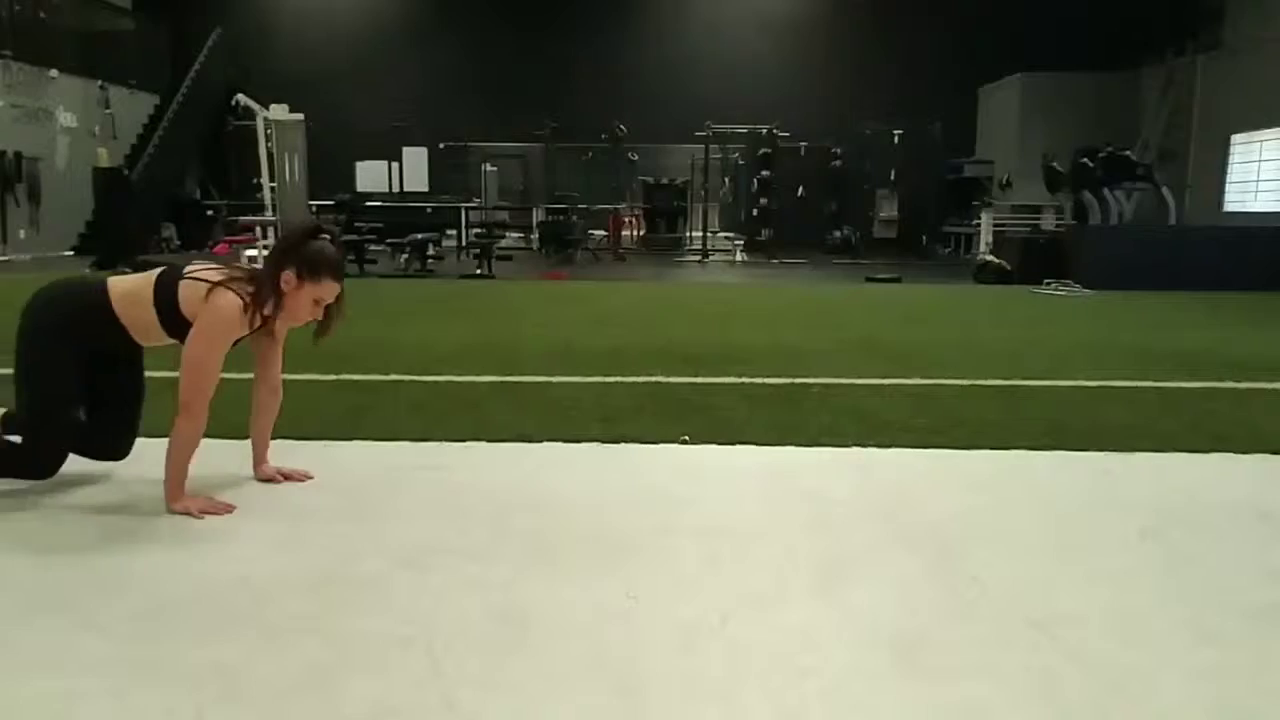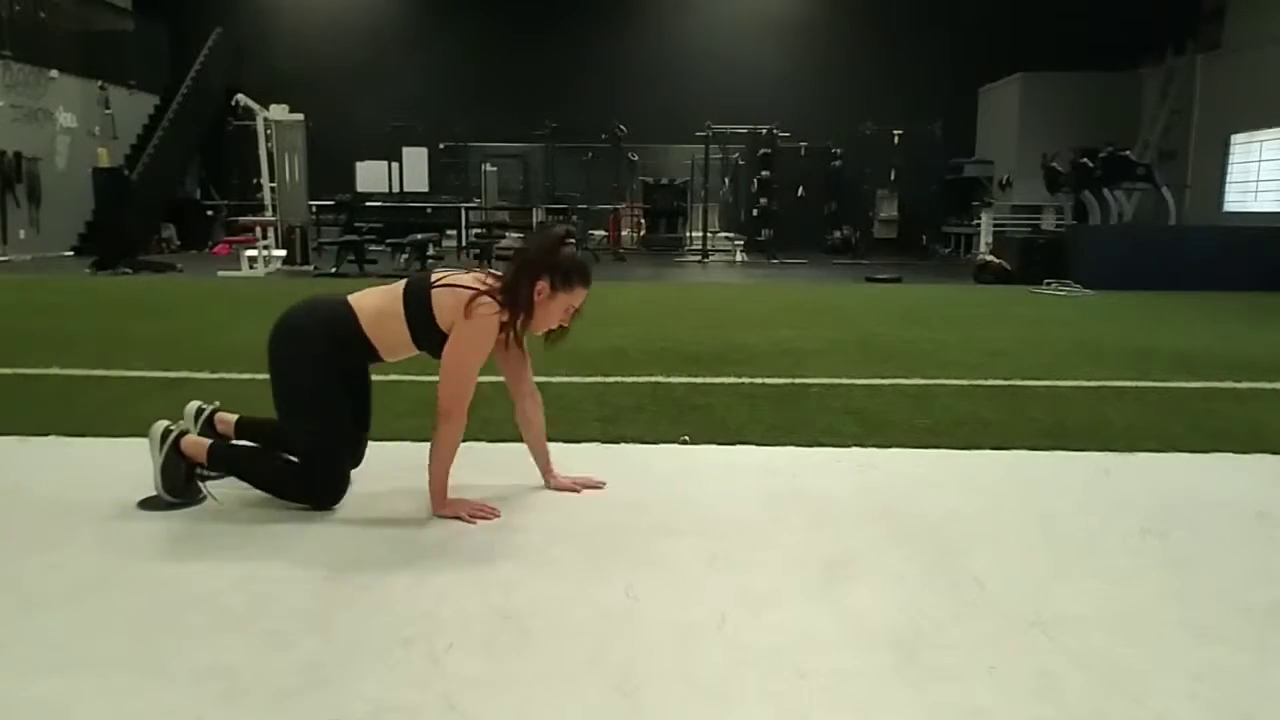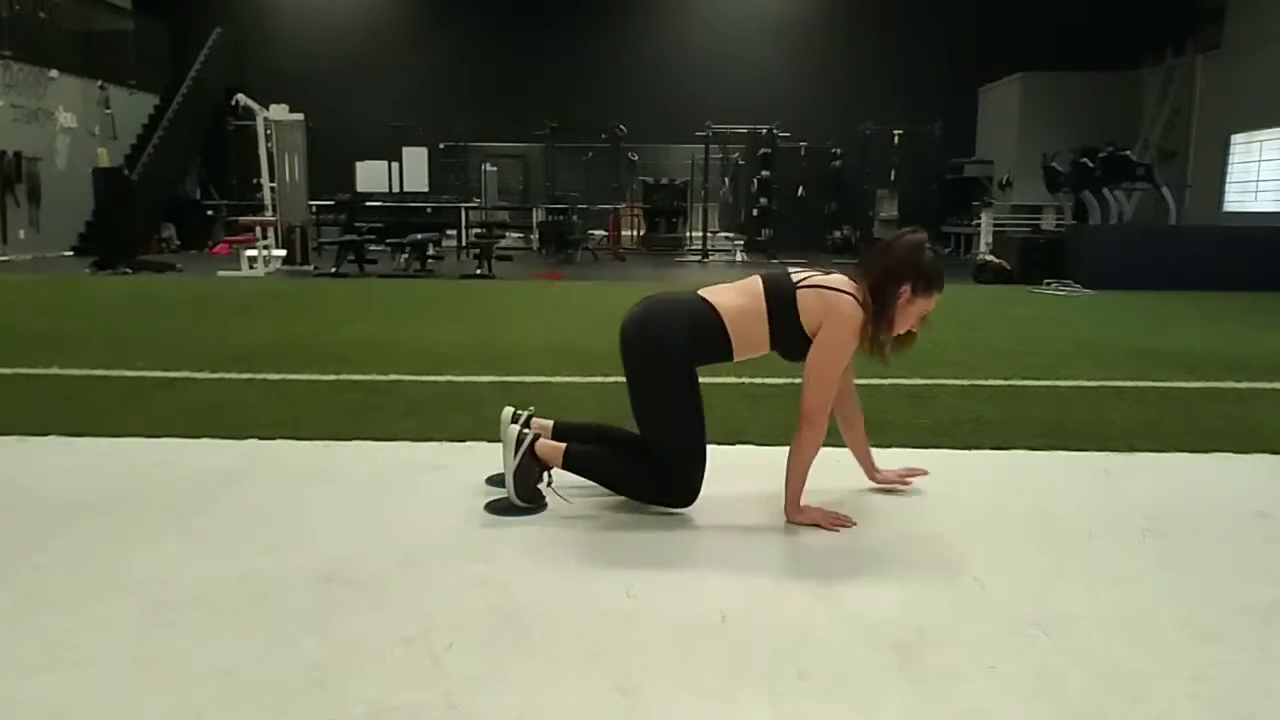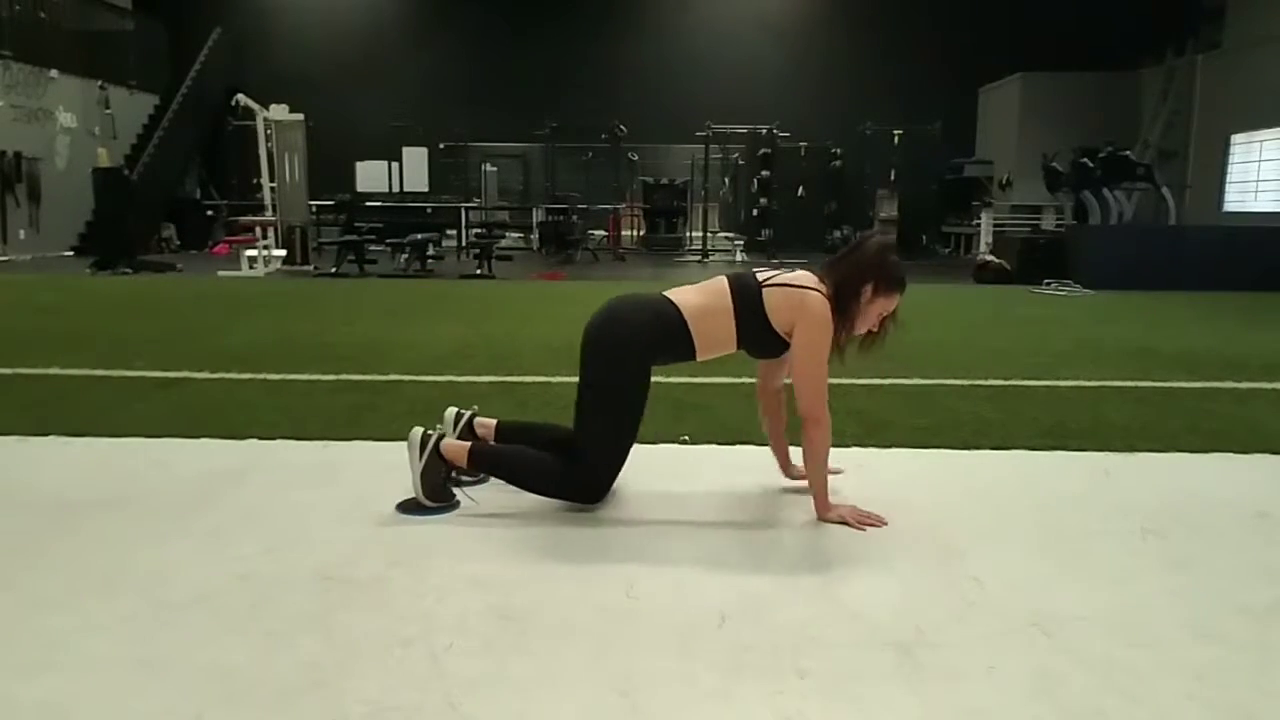
dt=1s
person 1, frame 1
left shoulder: (274, 303)
right shoulder: (228, 307)
left elbow: (269, 387)
right elbow: (191, 408)
left wrist: (261, 463)
right wrist: (176, 495)
left hip: (113, 334)
right hip: (61, 320)
left knee: (110, 445)
right knee: (42, 460)
person 1, frame 2
left shoulder: (506, 300)
right shoulder: (484, 313)
left elbow: (524, 395)
right elbow: (450, 414)
left wrist: (549, 474)
right wrist: (438, 498)
left hip: (340, 341)
right hip: (308, 342)
left knee: (344, 451)
right knee: (325, 488)
left ankle: (213, 422)
right ankle: (183, 445)
person 1, frame 3
left shoulder: (839, 294)
right shoulder: (846, 313)
left elbow: (842, 394)
right elbow: (813, 419)
left wrist: (873, 471)
right wrist: (793, 506)
left hip: (661, 325)
right hip: (663, 339)
left knee: (666, 446)
right knee: (678, 488)
left ankle: (534, 429)
right ankle: (539, 451)
person 1, frame 4
left shoulder: (801, 295)
right shoulder: (816, 309)
left elbow: (771, 389)
right elbow: (813, 415)
left wrist: (787, 464)
right wrist: (824, 505)
left hip: (626, 327)
right hip: (628, 340)
left knee: (592, 450)
right knee: (589, 483)
left ankle: (474, 426)
right ankle: (445, 449)
